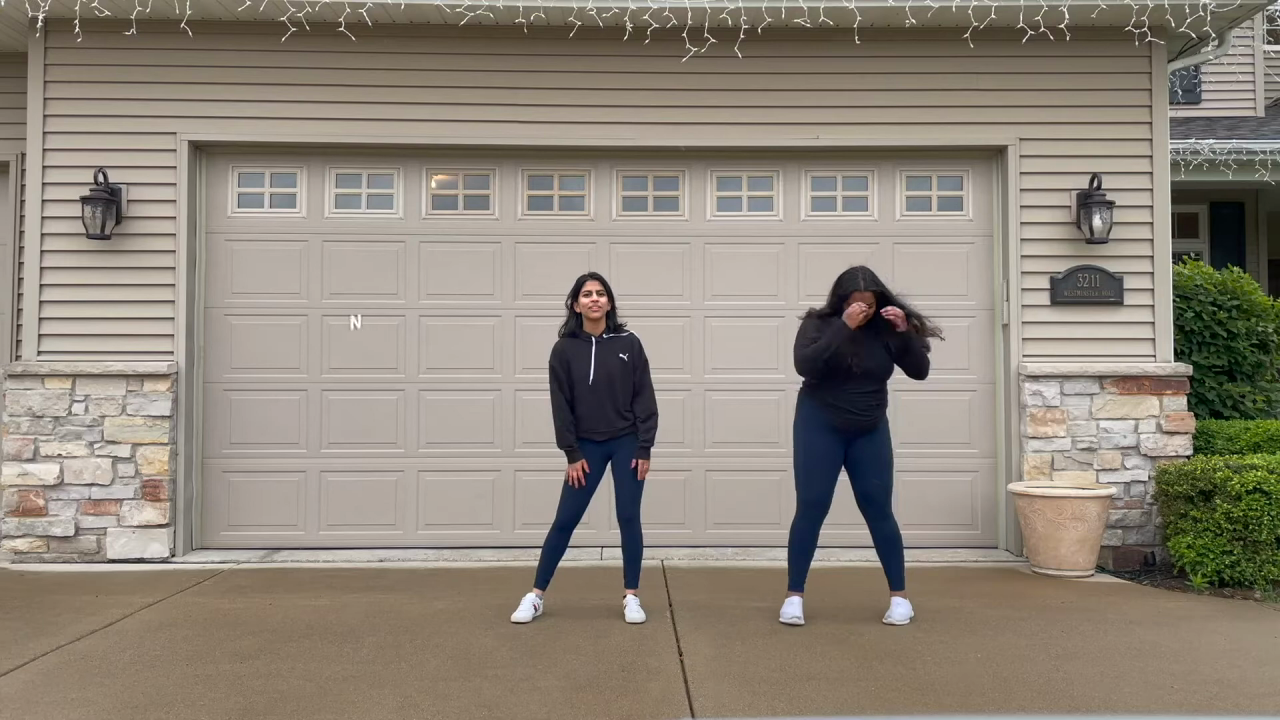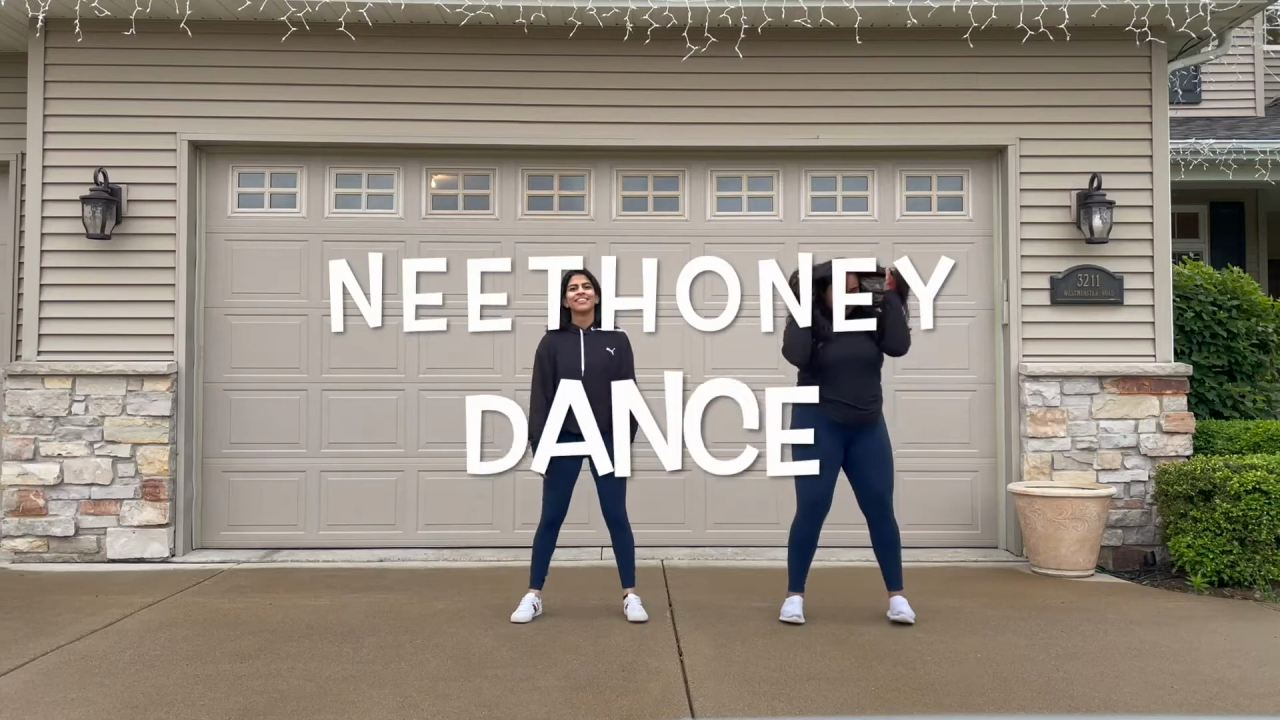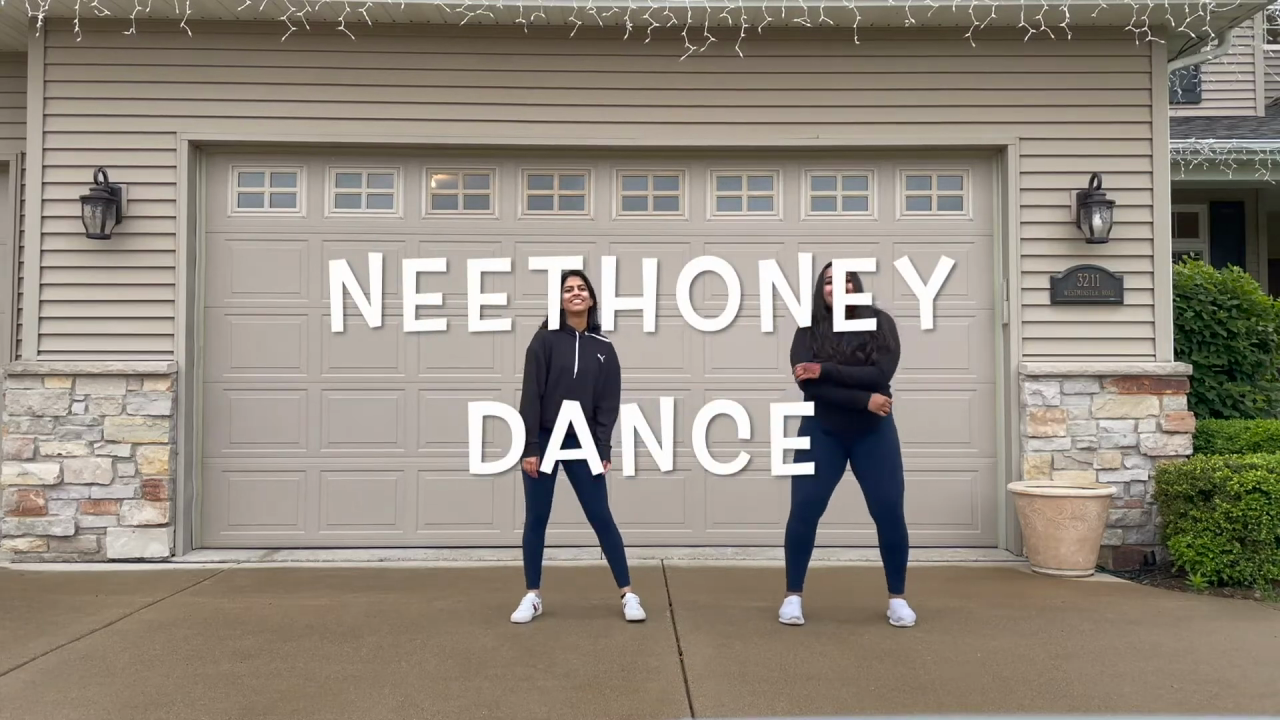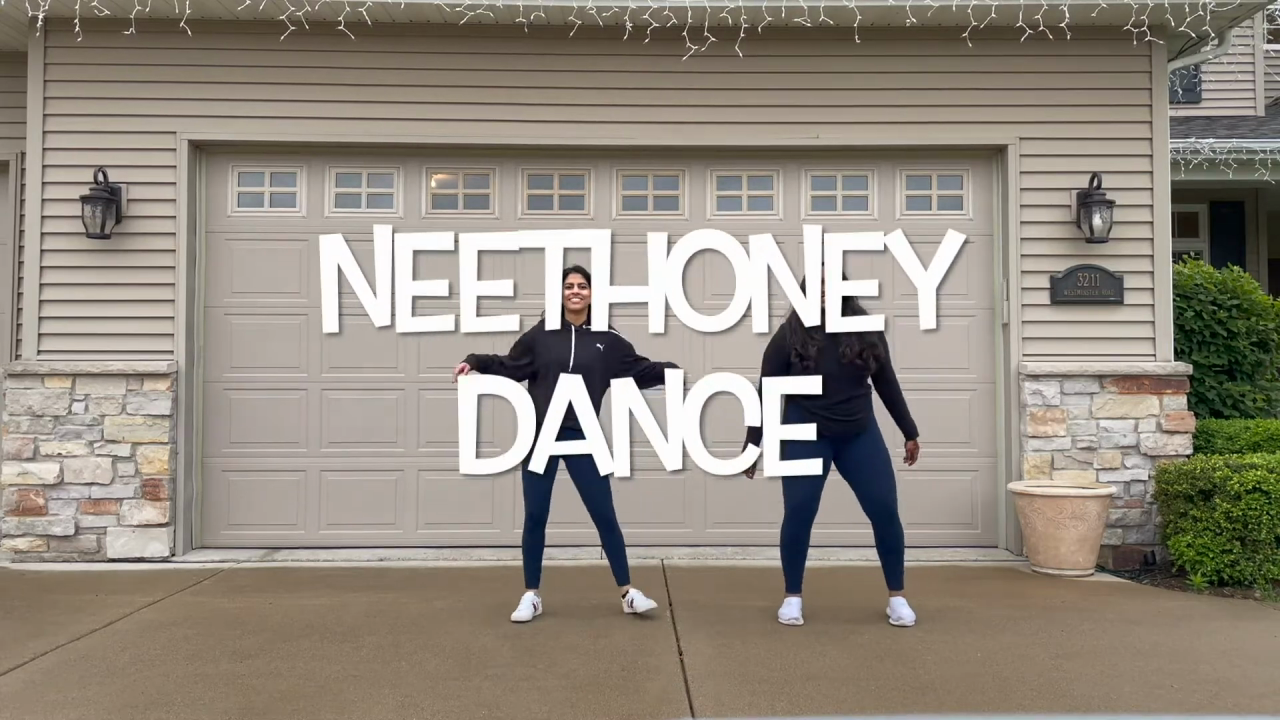
dt=1s
person 1, frame 1
left shoulder: (887, 329)
right shoulder: (819, 324)
left elbow: (919, 371)
right elbow: (805, 366)
left wrist: (904, 332)
right wrist: (843, 329)
left hip: (869, 431)
right hip: (819, 426)
left knee: (878, 509)
right knee: (811, 508)
left ankle: (899, 597)
right ankle: (794, 596)
person 1, frame 2
left shoulder: (871, 320)
right shoulder: (807, 325)
left elbow: (899, 346)
right elbow: (798, 356)
left wrist: (891, 295)
left hip: (867, 428)
right hip: (818, 425)
left knee: (880, 508)
right knee: (812, 508)
left ankle: (896, 596)
right ankle: (794, 595)
person 1, frame 3
left shoulder: (880, 324)
right shoulder: (808, 332)
left elbow: (881, 375)
right elbow: (811, 386)
left wrist: (826, 369)
right wrist: (864, 399)
left hip: (873, 434)
right hip: (822, 433)
left knee: (890, 513)
right knee: (804, 511)
left ankle: (897, 598)
right ankle: (793, 595)
person 1, frame 4
left shoulder: (866, 331)
right shoulder: (790, 335)
left elbow: (887, 384)
left wrist: (910, 434)
right wrist: (751, 446)
left hip: (860, 434)
right hip: (805, 434)
left knee: (884, 510)
right knee: (798, 512)
left ankle: (896, 597)
right ankle: (792, 597)
person 2, frame 1
left shoulder: (628, 343)
right shoulder: (565, 349)
left elbow: (644, 398)
right elbow: (561, 405)
left wrist: (644, 448)
right wrist: (572, 454)
left hip: (627, 443)
right hip: (587, 446)
left knee: (629, 519)
right knee: (565, 520)
left ankle: (631, 597)
right ankle: (536, 595)
person 2, frame 2
left shoulder: (616, 340)
right shoulder: (553, 342)
right elbow: (540, 395)
right wrist: (538, 445)
left hip: (606, 441)
right hip: (563, 440)
left knee: (616, 517)
right knee: (551, 518)
left ankle: (630, 595)
right ankle: (534, 595)
person 2, frame 3
left shoulder: (604, 349)
right shoulder: (545, 339)
left elbow: (608, 404)
right elbow: (531, 395)
left wrist: (603, 450)
right wrist: (530, 446)
left hip: (582, 444)
right hip: (543, 440)
left knee: (602, 519)
right knee: (536, 519)
left ankle: (627, 594)
right ankle: (532, 596)
person 2, frame 4
left shoulder: (607, 339)
right shoulder: (542, 335)
left elbow: (638, 368)
right elbow: (511, 365)
left wrist: (670, 373)
right wrist: (475, 362)
left hip: (583, 439)
right hip: (541, 437)
left knee: (604, 516)
right knee: (535, 517)
left ankle: (628, 591)
right ankle: (532, 595)
